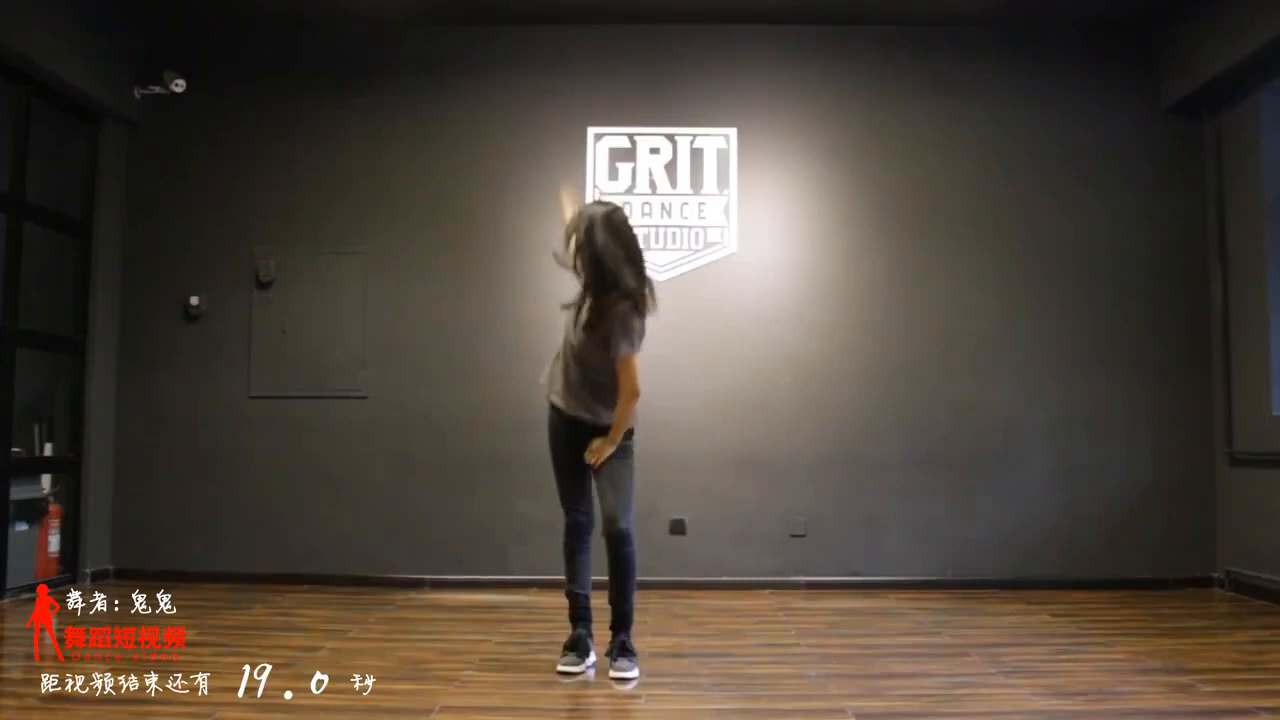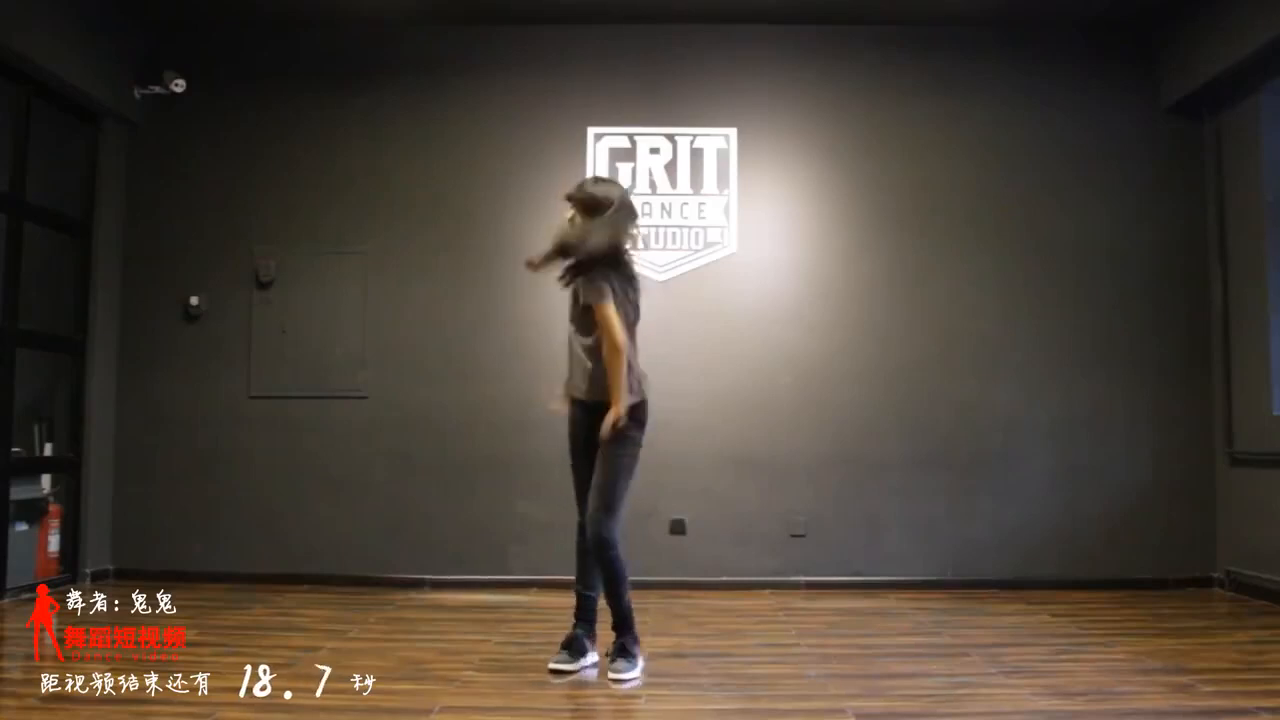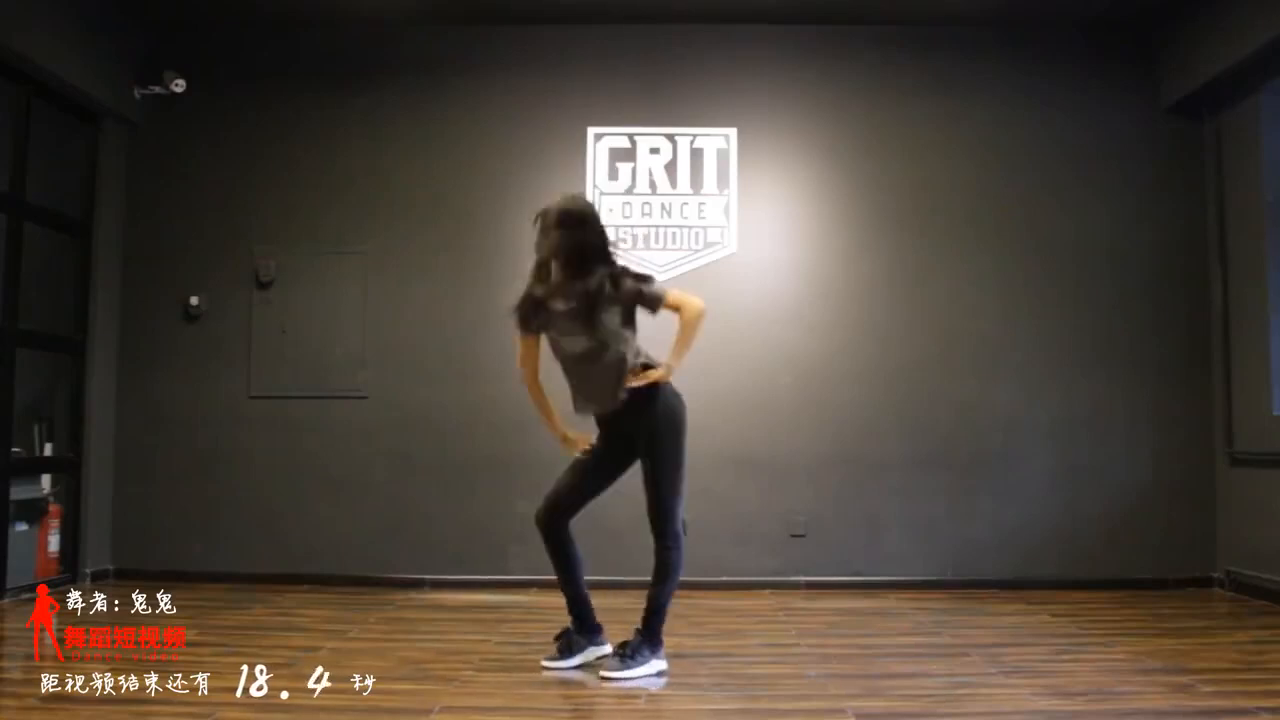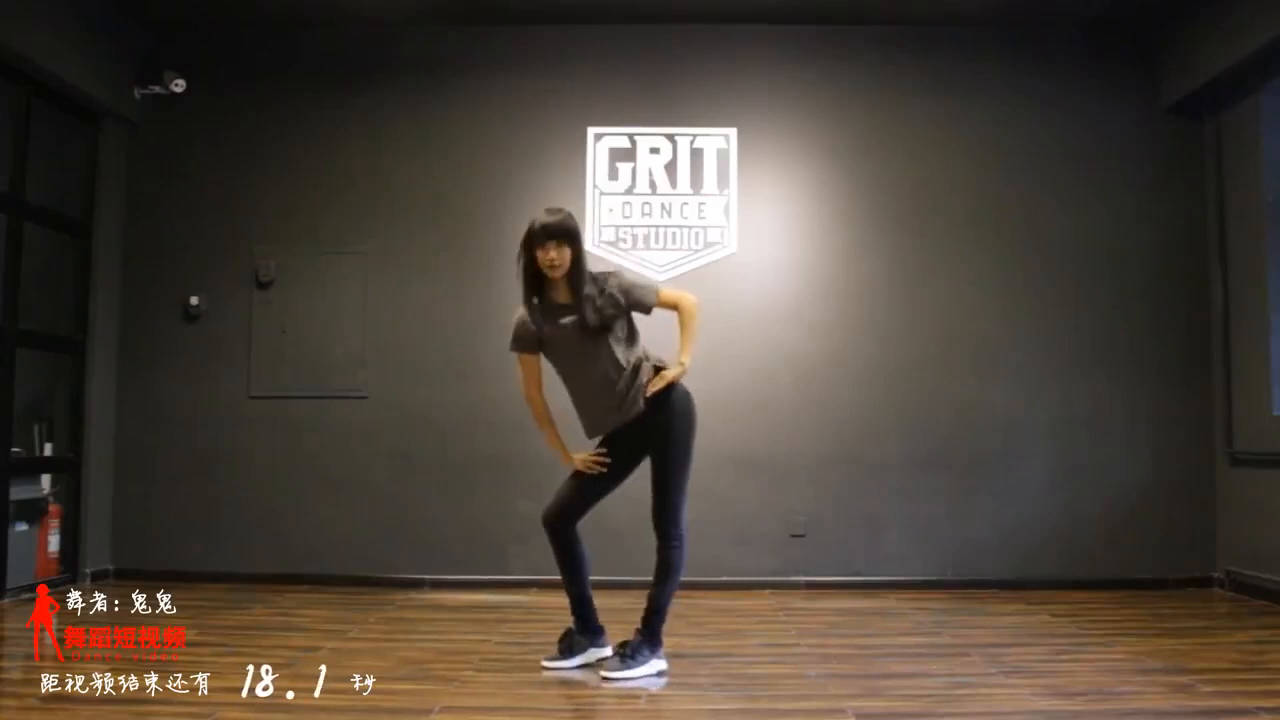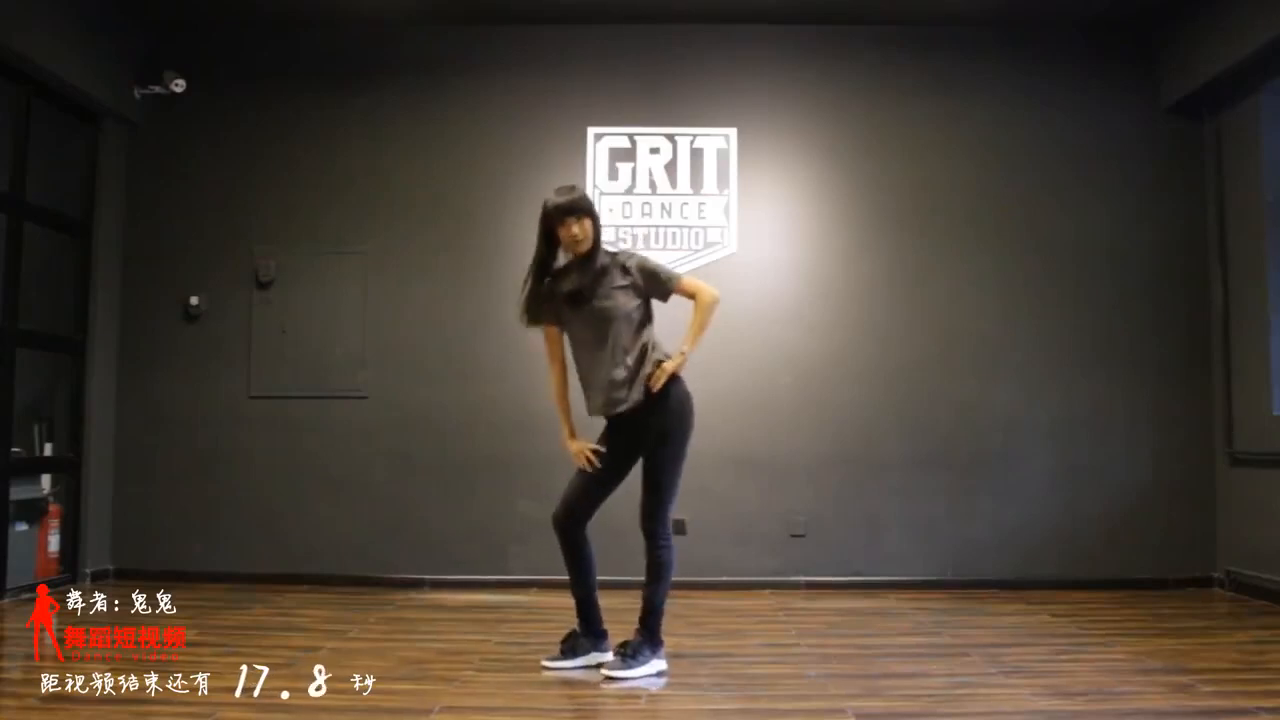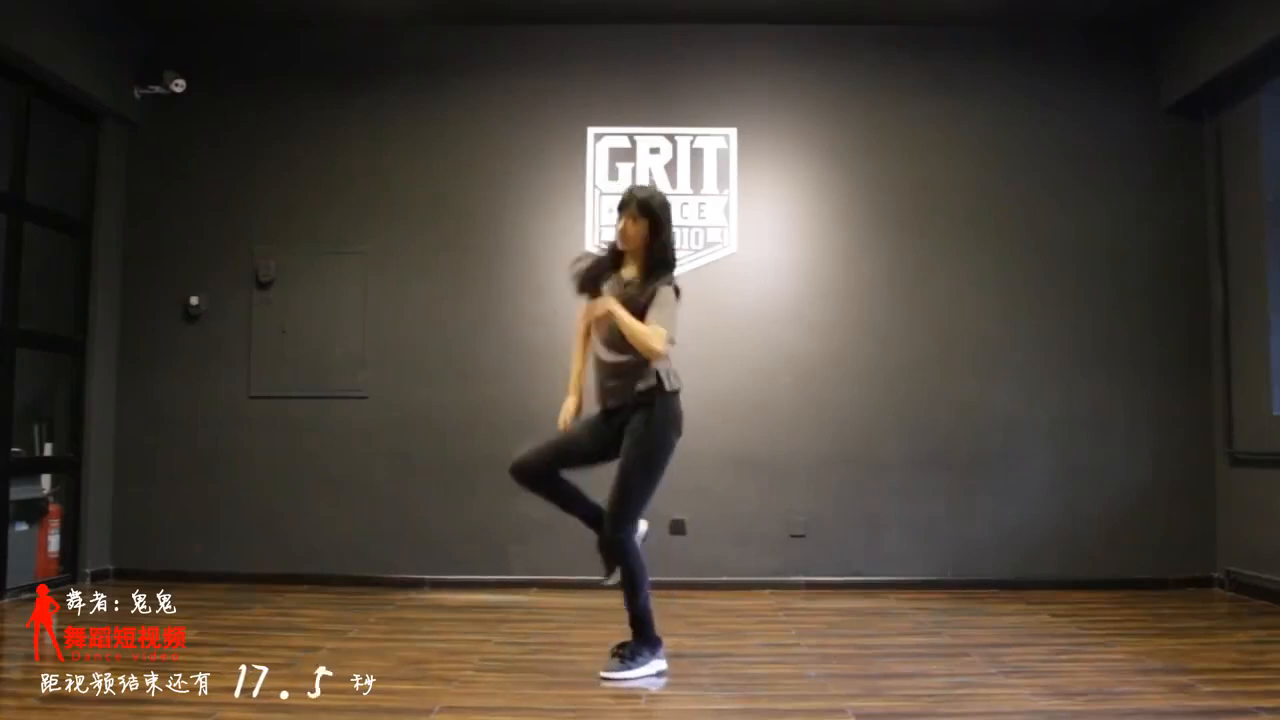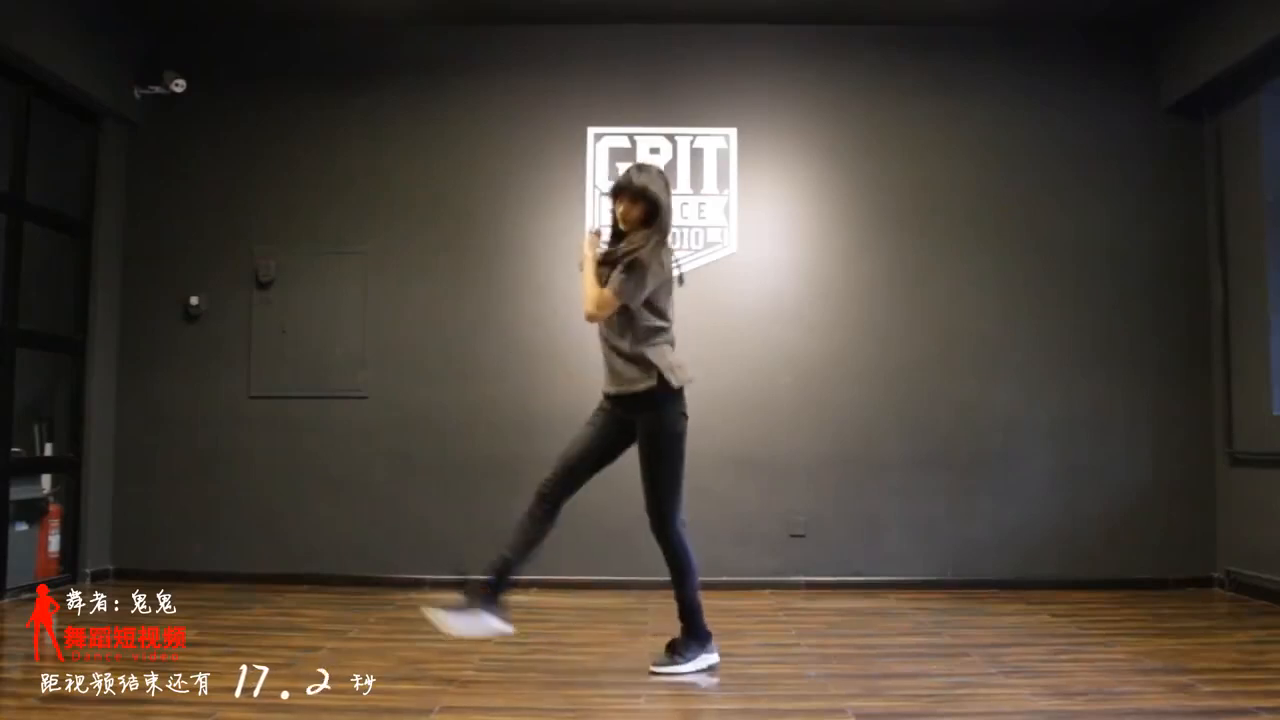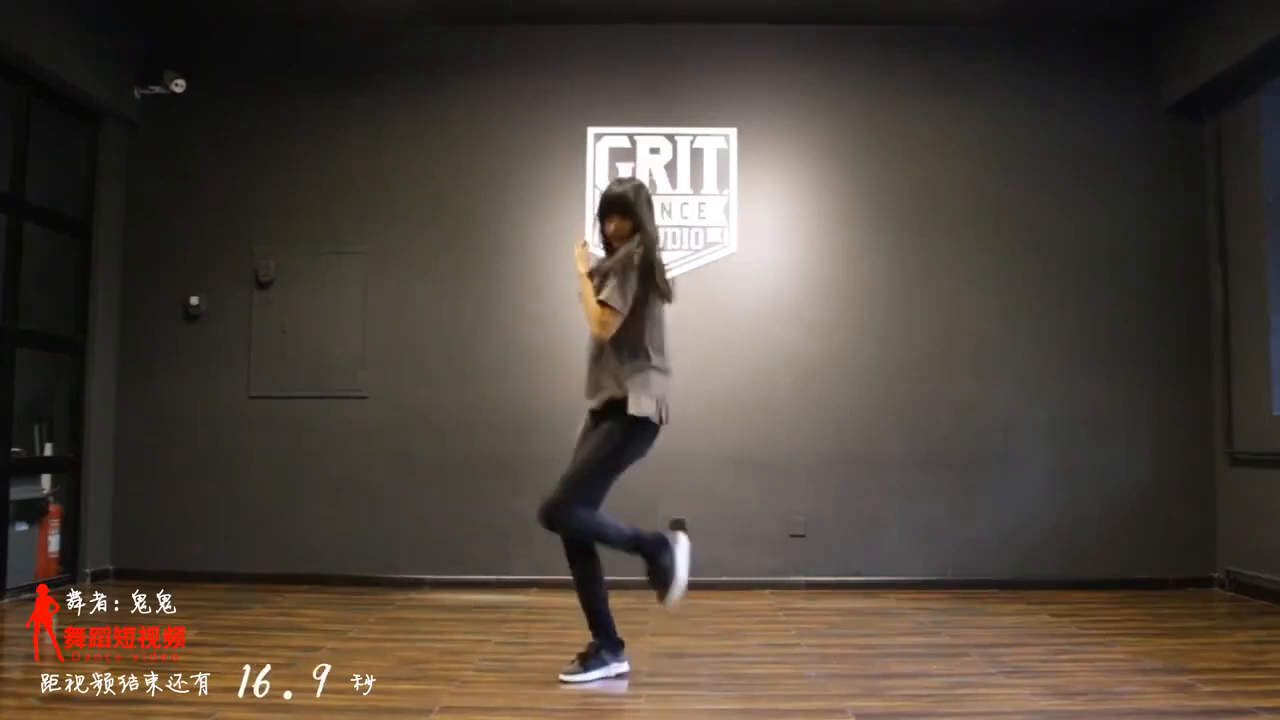
dt=0.3s
person 1, frame 1
left shoulder: (617, 310)
right shoulder: (599, 289)
left elbow: (631, 392)
right elbow: (577, 236)
left wrist: (611, 440)
right wrist: (568, 201)
left hip: (605, 431)
right hip: (565, 422)
left knee: (618, 530)
right knee: (577, 523)
left ankle: (622, 643)
right ankle: (581, 639)
person 1, frame 2
left shoulder: (595, 271)
right shoulder: (604, 264)
left elbow: (615, 340)
left wrist: (617, 405)
left hip: (618, 413)
right hip: (587, 408)
left knee: (599, 527)
right knee: (590, 525)
left ankle: (626, 642)
right ankle: (583, 636)
person 1, frame 3
left shoulder: (613, 283)
right shoulder: (536, 300)
left elbow: (693, 306)
right elbow: (531, 375)
left wrist: (672, 365)
right wrist: (563, 435)
left hip: (653, 410)
right hip: (612, 426)
left knee: (667, 530)
right knee: (550, 517)
left ankle: (650, 645)
right ankle: (586, 633)
person 1, frame 4
left shoulder: (608, 289)
right shoulder: (530, 320)
left elbow: (686, 301)
right elbow: (533, 395)
left wrist: (682, 364)
right wrist: (566, 455)
left hip: (664, 411)
right hip: (618, 432)
left knee: (668, 529)
right knee: (558, 519)
left ankle: (649, 645)
right ankle: (589, 634)
person 1, frame 5
left shoulder: (630, 268)
right shoulder: (553, 290)
left elbow: (708, 295)
right elbow: (556, 367)
left wrist: (681, 355)
right wrist: (572, 433)
left hip: (662, 406)
right hip: (619, 419)
left knee: (655, 526)
right knee: (569, 519)
left ankle: (649, 646)
right ankle: (590, 635)
person 1, frame 6
left shoulder: (660, 285)
right shoulder: (601, 270)
left elbow: (655, 348)
right elbow: (585, 334)
left wrist: (615, 310)
right wrist: (572, 397)
left hip: (652, 412)
right hip: (613, 411)
left knee: (616, 526)
right knee: (527, 468)
left ankle: (646, 646)
right ankle: (619, 535)
person 1, frame 7
left shoulder: (650, 255)
right shoulder: (622, 251)
left elbow: (596, 309)
left wrist: (591, 260)
left hip: (656, 398)
right hip: (620, 398)
left knee: (664, 523)
right knee: (551, 489)
left ankle: (698, 639)
right ankle: (487, 600)
person 1, frame 8
left shoulder: (630, 262)
right shoulder: (624, 264)
left elbow: (601, 327)
left wrist: (583, 276)
left hip: (630, 413)
right hip: (607, 410)
left knee: (557, 512)
right knee: (575, 530)
left ankle: (658, 547)
right ankle: (606, 648)
